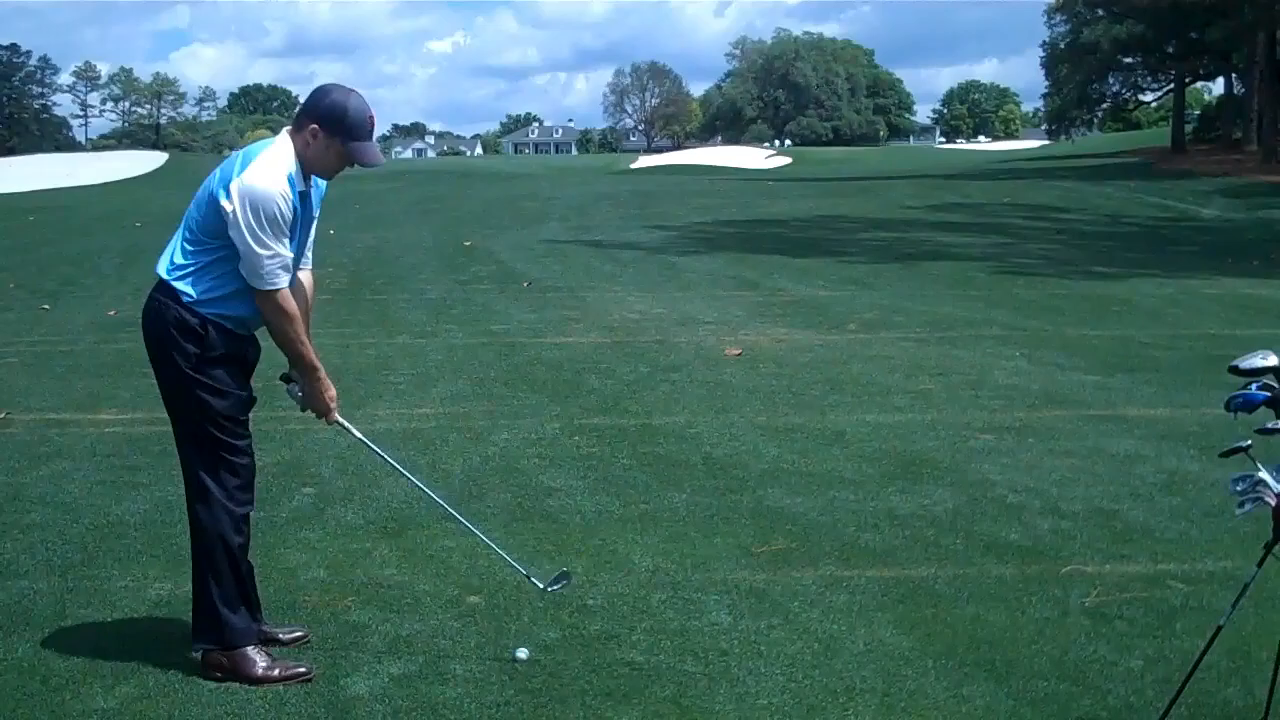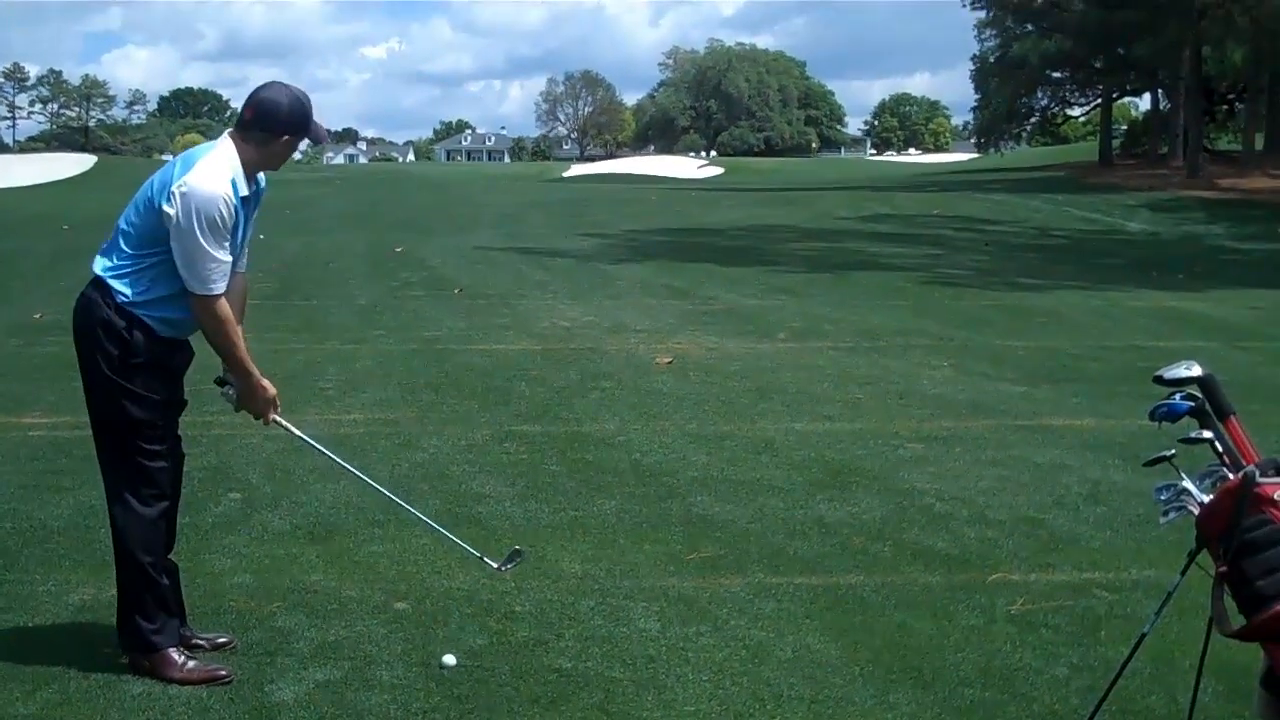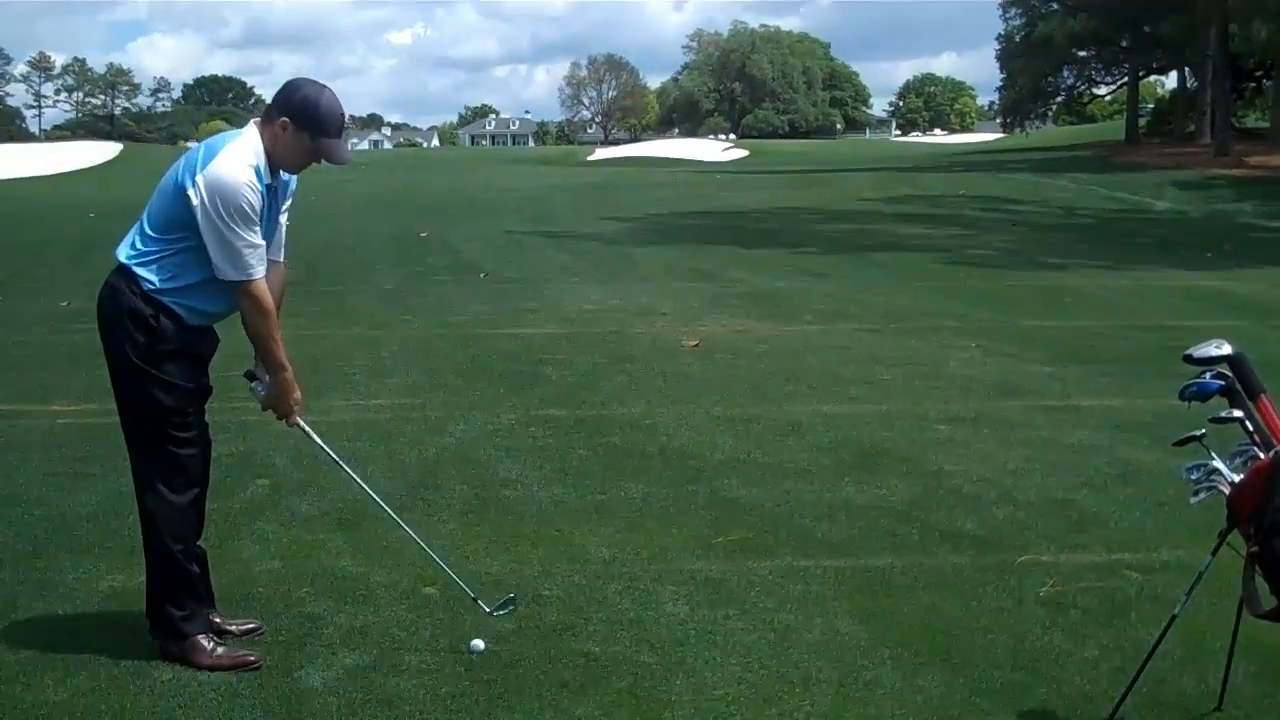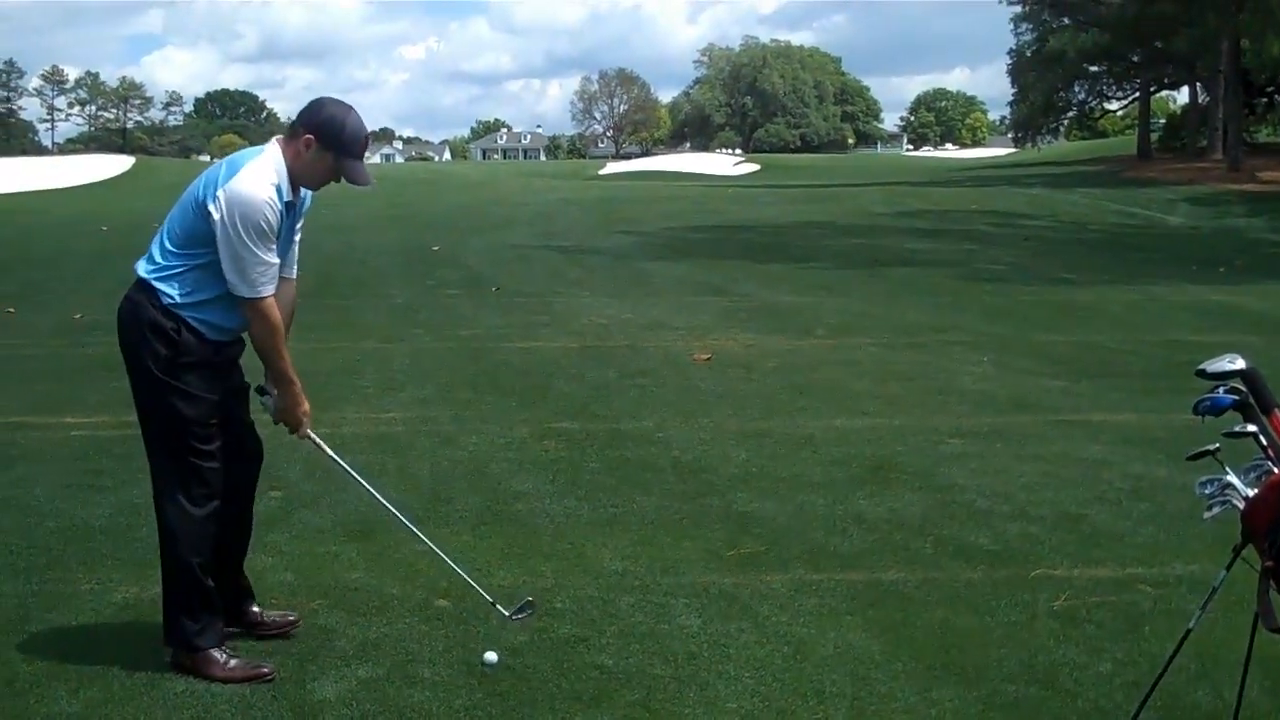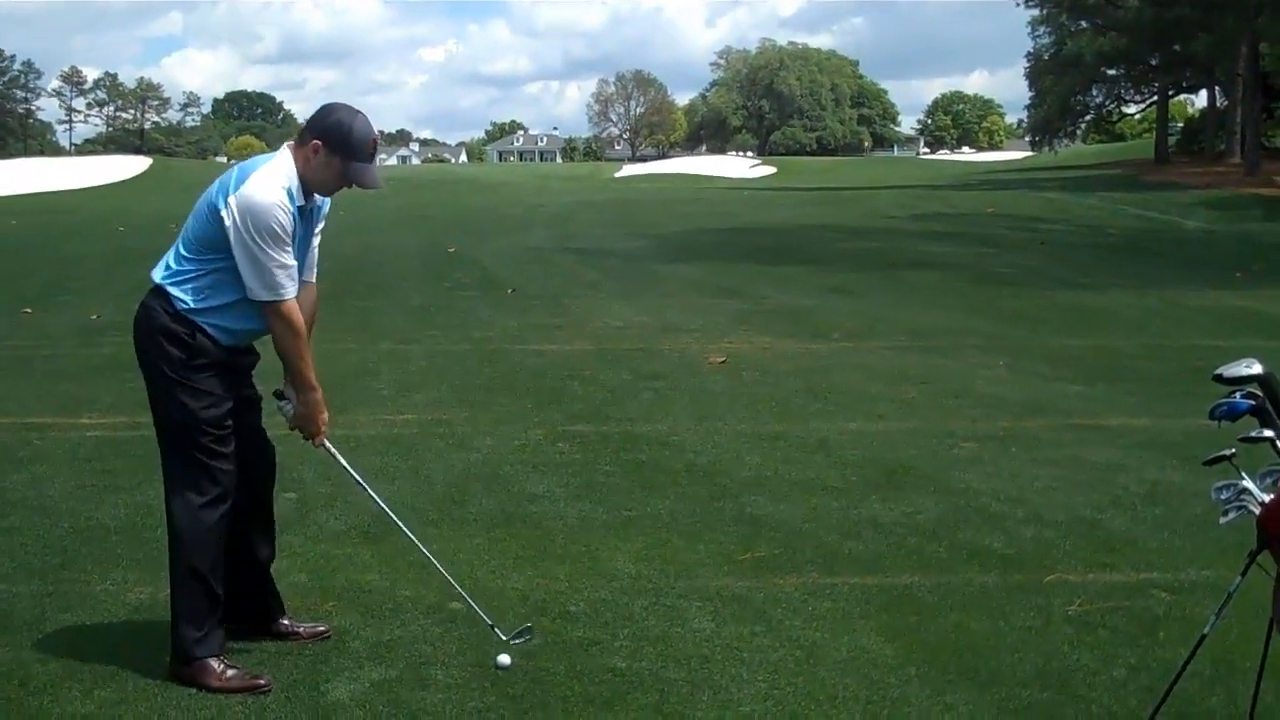
dt=1s
person 1, frame 1
left shoulder: (308, 182)
right shoulder: (261, 184)
left elbow: (299, 276)
right elbow: (273, 297)
left wrist: (306, 370)
right wrist: (315, 376)
left hip: (220, 328)
right hip: (188, 327)
left knee: (230, 474)
right knee: (224, 477)
left ankle: (236, 618)
right ankle: (227, 643)
person 1, frame 2
left shoulder: (244, 180)
right shoulder: (205, 188)
left elbow: (234, 279)
right elbow: (208, 302)
left wrist: (242, 373)
right wrist: (250, 380)
left hip: (153, 332)
right hip: (119, 330)
left knee: (161, 477)
right knee: (141, 482)
left ankle: (164, 623)
right ankle: (150, 642)
person 1, frame 3
left shoulder: (277, 174)
right shoulder: (230, 175)
left elbow: (271, 269)
right elbow: (249, 290)
left wrist: (269, 366)
right wrist: (282, 375)
left hip: (181, 319)
right hip: (143, 317)
left knee: (189, 464)
right knee: (170, 468)
left ankle: (194, 607)
right ankle: (180, 628)
person 1, frame 4
left shoulder: (292, 189)
right shoulder: (250, 192)
left elbow: (284, 285)
right elbow: (258, 305)
left wrist: (282, 379)
right wrist: (289, 388)
left hip: (206, 333)
right hip: (165, 331)
left knee: (240, 461)
right knee: (193, 482)
left ankle: (229, 602)
right ankle: (195, 640)
person 1, frame 5
left shoulder: (311, 196)
right shoulder: (262, 197)
left elbow: (303, 290)
right elbow: (280, 310)
left wrist: (299, 386)
right wrist: (310, 393)
left hip: (224, 340)
right hip: (179, 338)
left knee: (254, 472)
right knee: (205, 485)
left ankle: (253, 609)
right ankle: (195, 650)
